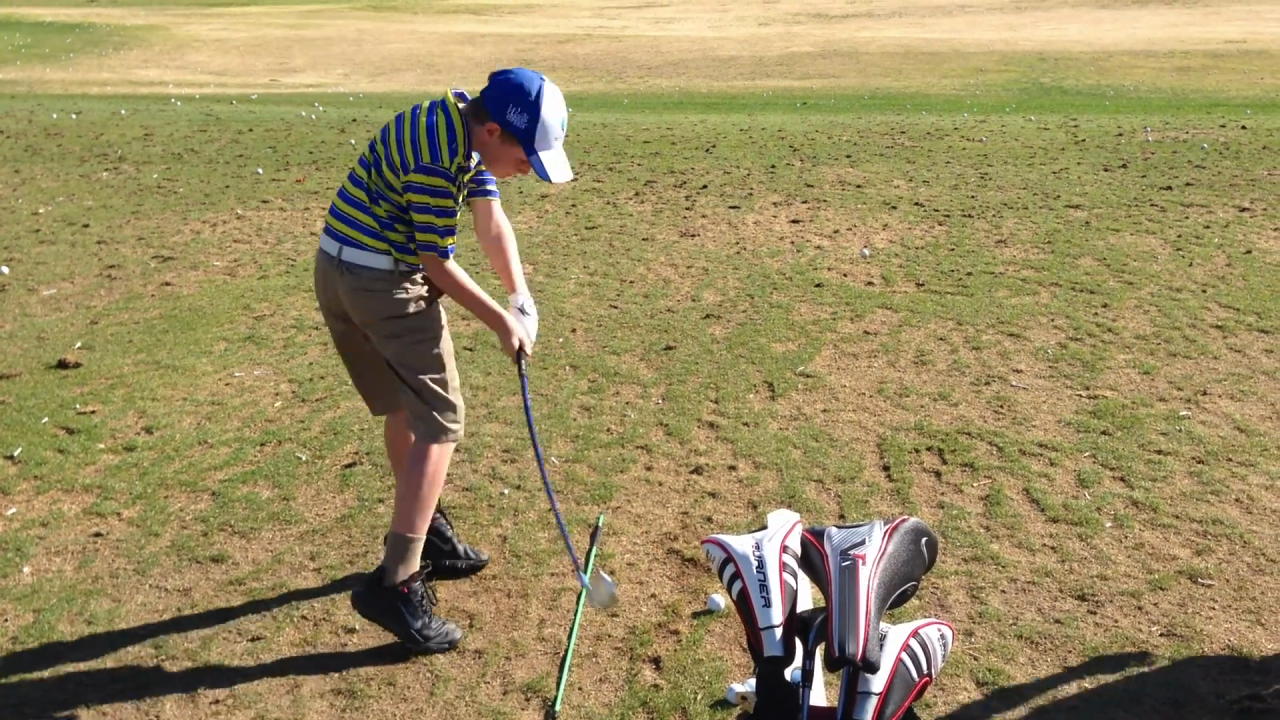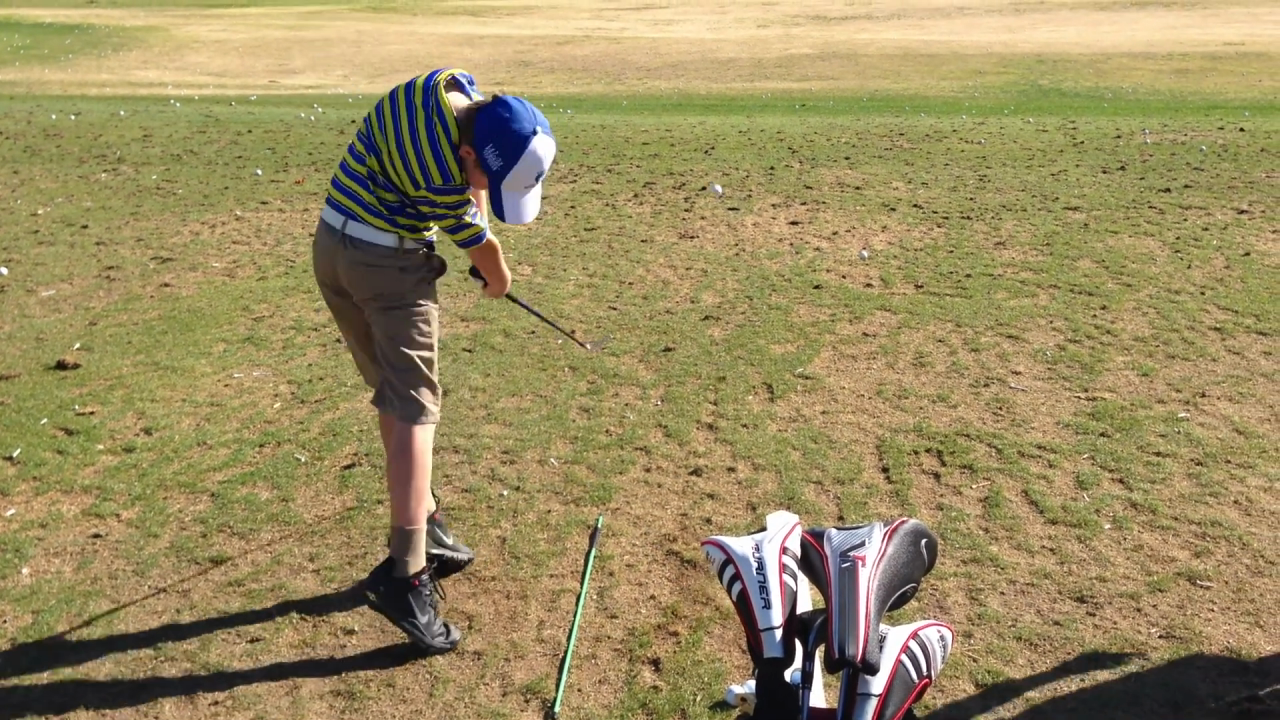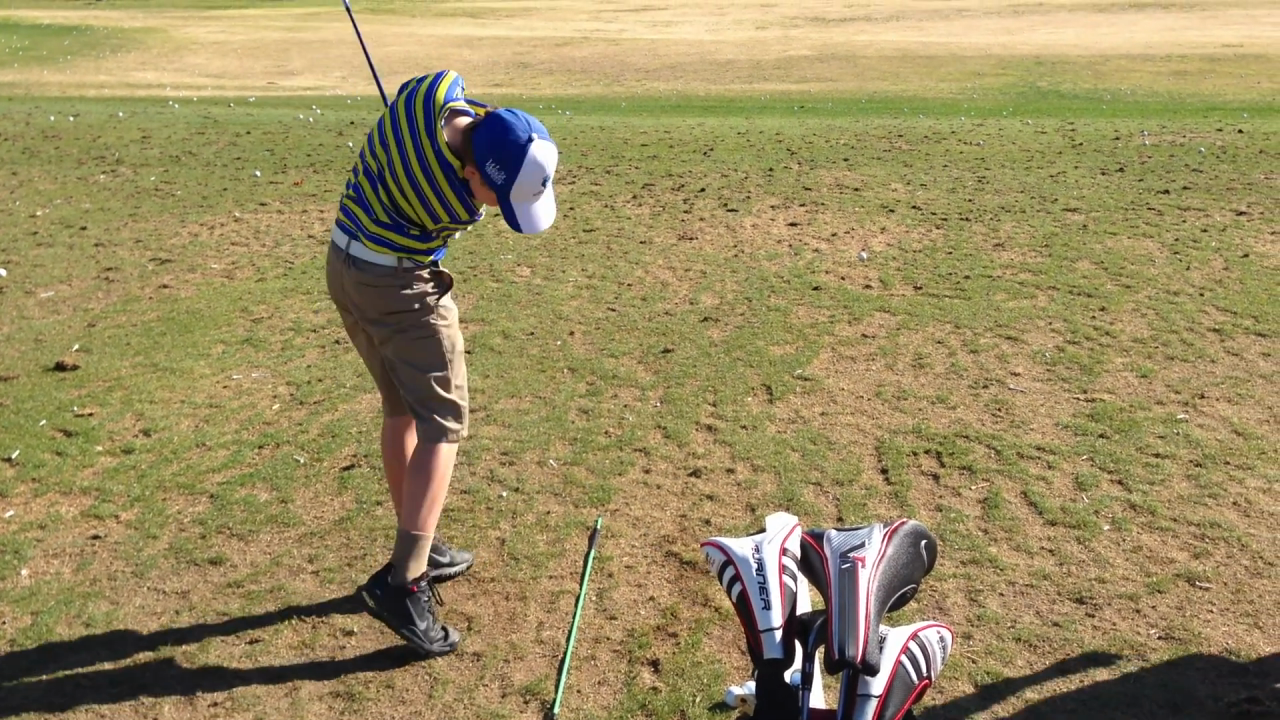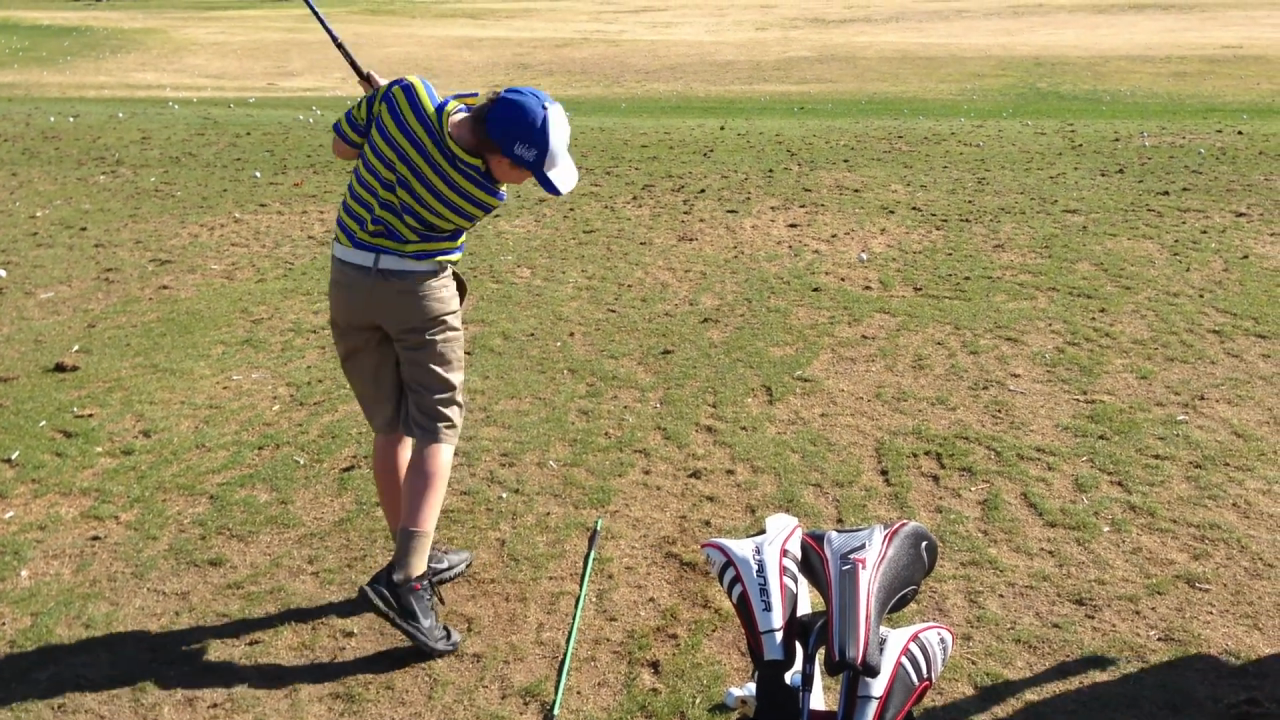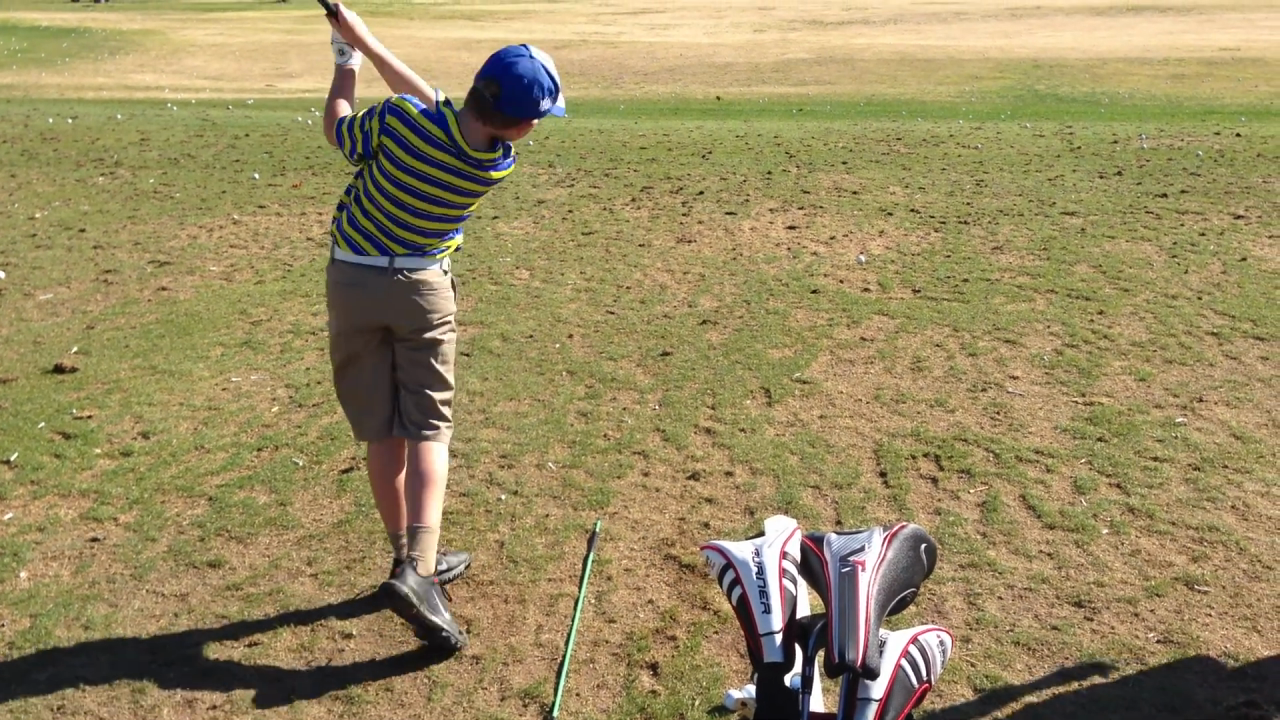
dt=0.1s
person 1, frame 1
left shoulder: (454, 114)
right shoulder: (435, 162)
left elbow: (491, 220)
right elbow: (433, 264)
left wrist: (521, 298)
right wrist: (498, 319)
left hip: (338, 273)
right hip: (385, 284)
left knee: (407, 407)
right knee: (439, 422)
left ankle: (423, 532)
right ankle: (396, 582)
person 1, frame 2
left shoulder: (450, 83)
right shoulder: (440, 186)
right elbow: (469, 235)
left wrist: (485, 252)
right wrist: (492, 267)
right hip: (391, 264)
left knee: (397, 396)
right knee: (416, 410)
left ankle: (419, 536)
right ankle: (404, 574)
person 1, frame 3
left shoulder: (433, 91)
right shoulder: (453, 204)
left hip: (347, 268)
right hip: (404, 284)
left knee: (402, 409)
right knee: (440, 424)
left ankle: (416, 549)
right ankle: (404, 580)
person 1, frame 4
left shoulder: (409, 96)
right shoulder: (484, 190)
left elbow: (345, 140)
left hip: (352, 280)
right hip: (423, 294)
left knee: (390, 427)
right knee: (436, 435)
left ankle: (414, 556)
right ankle: (408, 577)
person 1, frame 5
left shoulder: (399, 120)
right shoulder: (494, 165)
left elbow: (337, 129)
left wrist: (346, 55)
left hip: (351, 283)
right hip: (420, 290)
left knee: (382, 429)
right knee: (426, 428)
left ankle: (409, 556)
right ankle: (417, 569)
